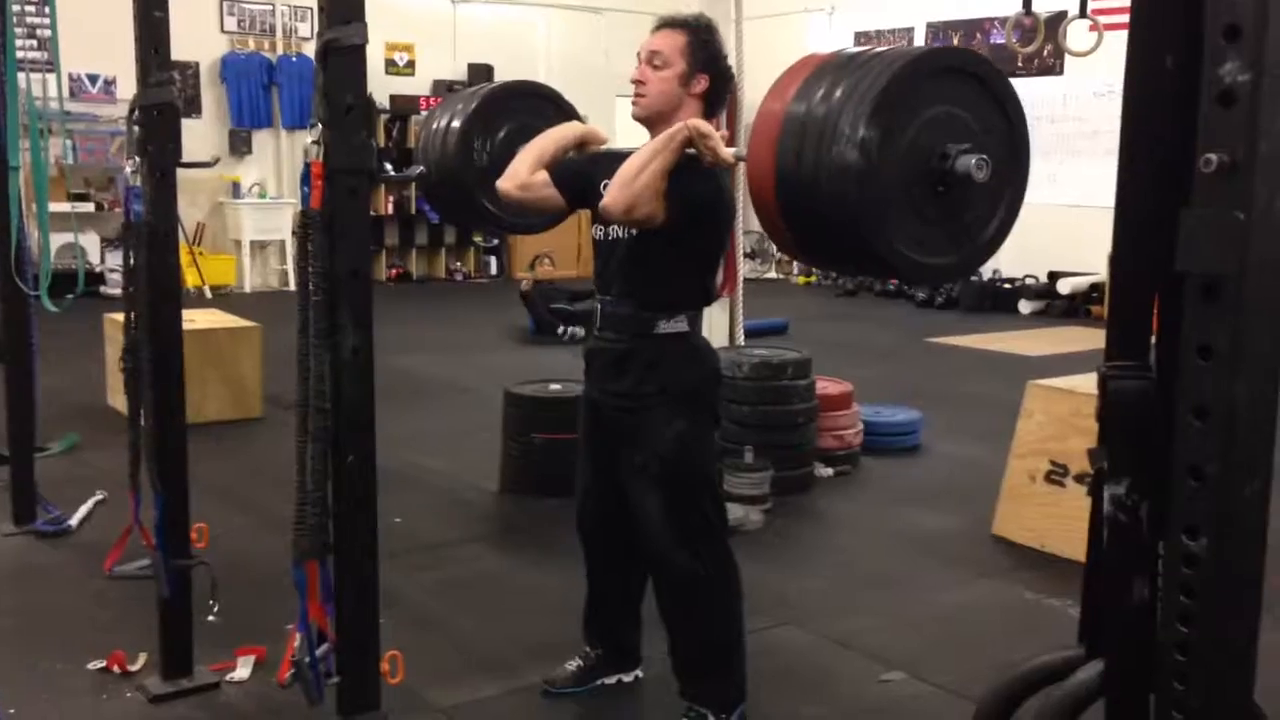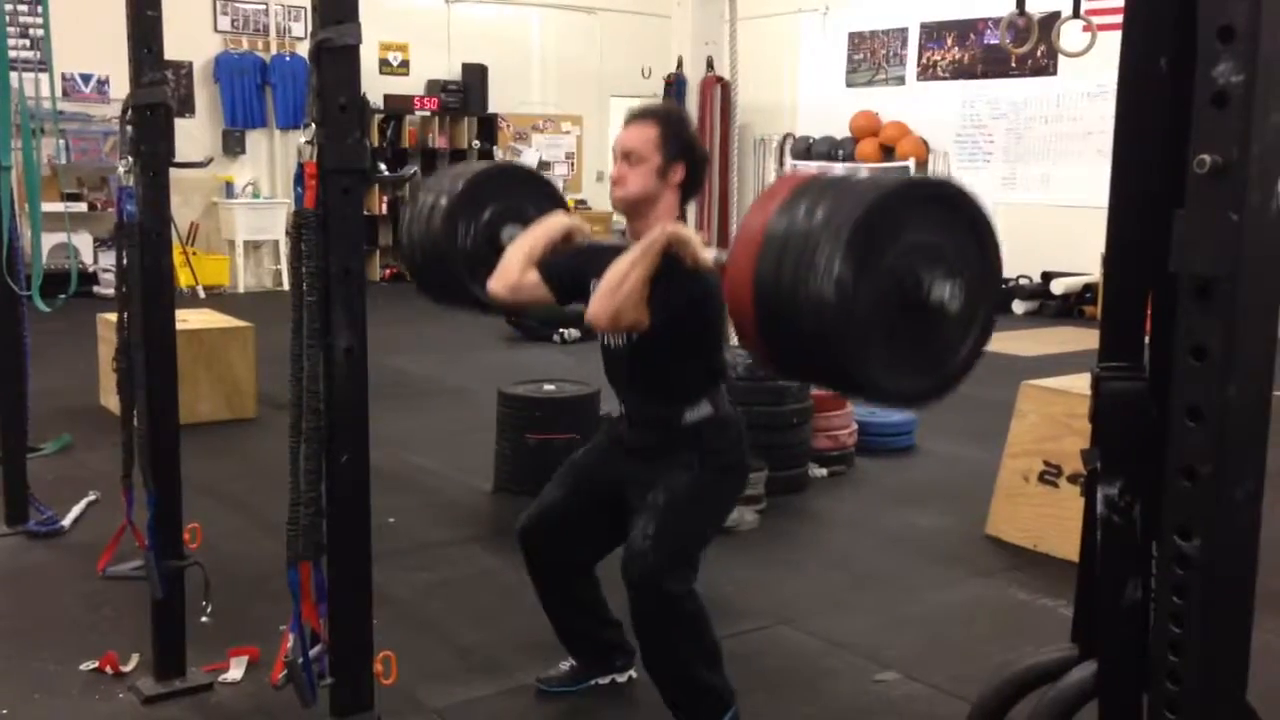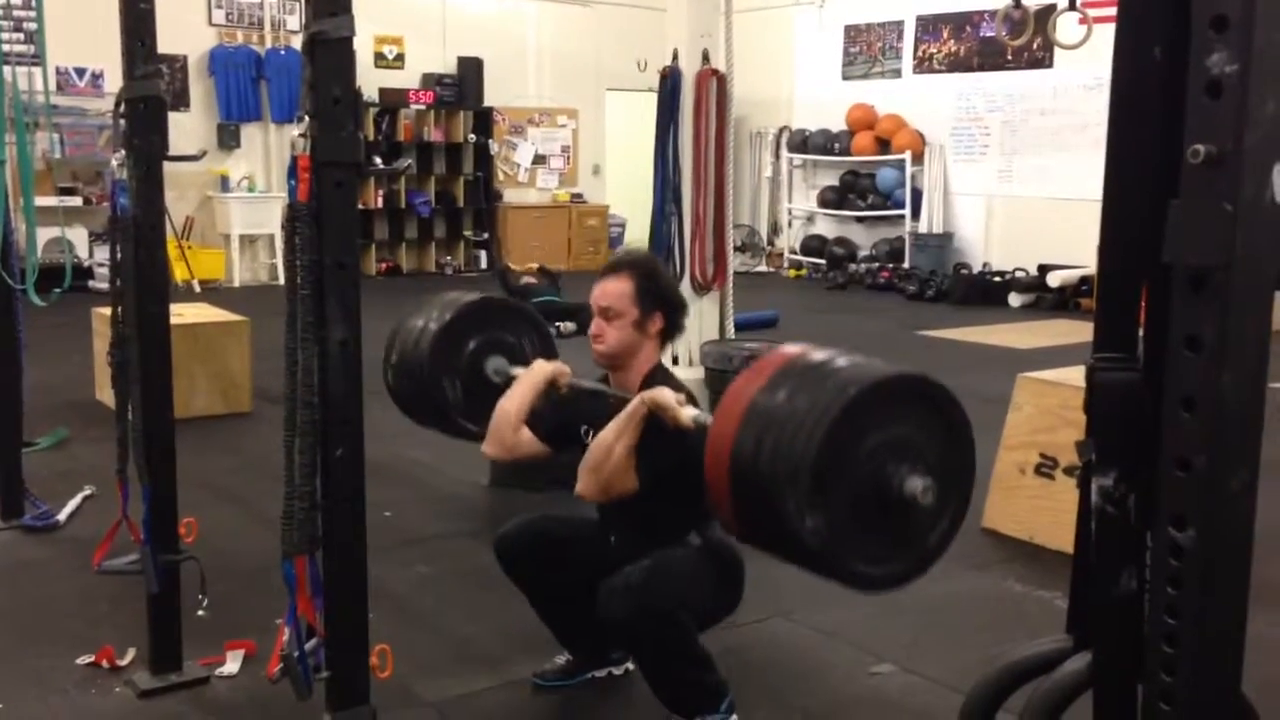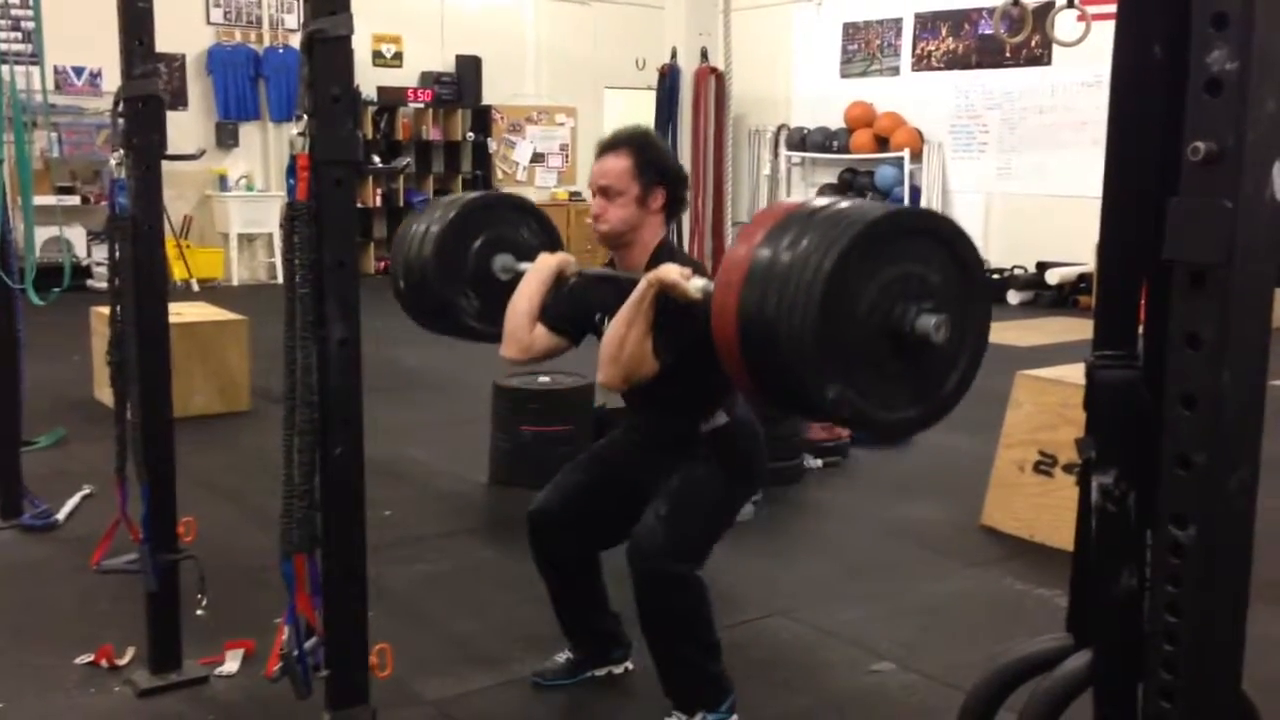
dt=0.7s
person 1, frame 1
left shoulder: (698, 175)
right shoulder: (618, 161)
left elbow: (621, 205)
right elbow: (515, 185)
left wrist: (678, 135)
right wrist: (569, 132)
left hip: (668, 374)
right hip: (609, 367)
left knee: (684, 545)
right knee: (604, 525)
right ankle: (611, 652)
person 1, frame 2
left shoulder: (684, 269)
right shoulder: (601, 257)
left elbow: (604, 315)
right elbow: (505, 286)
left wrist: (659, 240)
right wrist: (554, 224)
left hip: (694, 449)
right hip: (631, 436)
left knee: (652, 568)
right knee: (545, 532)
right ankle: (601, 655)
person 1, frame 3
left shoulder: (670, 415)
right shoulder: (589, 402)
left elbow: (592, 488)
right elbow: (499, 445)
left wrist: (638, 412)
right wrist: (539, 375)
left hip: (697, 565)
left knee: (631, 598)
right knee: (520, 544)
right ankle: (600, 651)
person 1, frame 4
left shoulder: (681, 289)
right shoulder: (597, 285)
left elbow: (613, 375)
right elbow: (517, 346)
left wrist: (650, 287)
right wrist: (545, 266)
left hip: (714, 448)
right hip: (647, 438)
left knee: (657, 550)
right knee: (553, 518)
right ankle: (600, 648)
